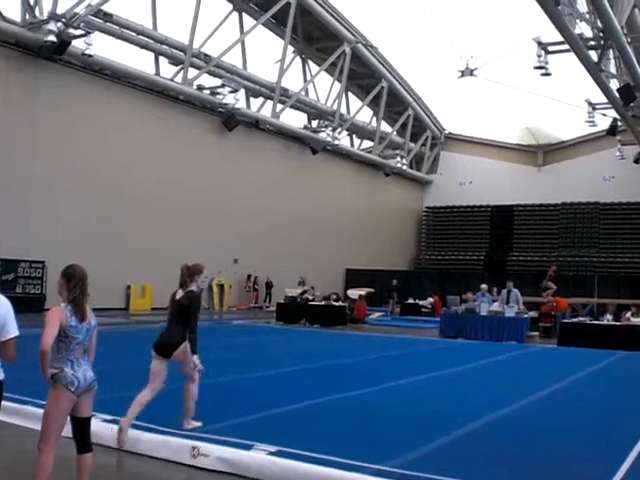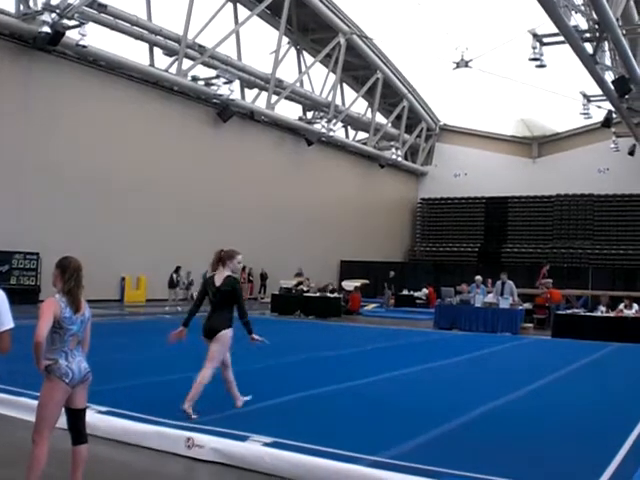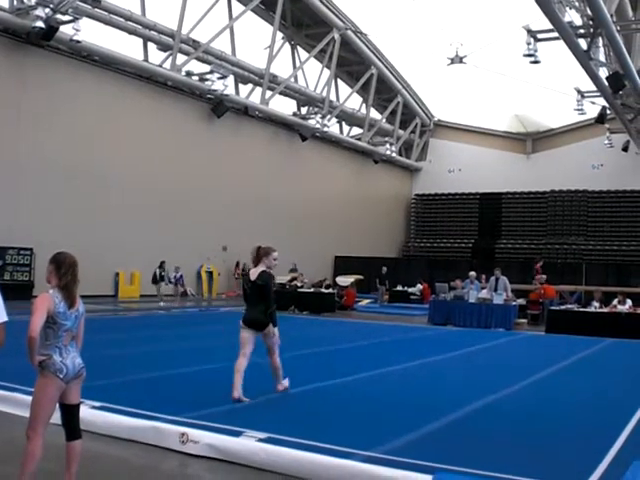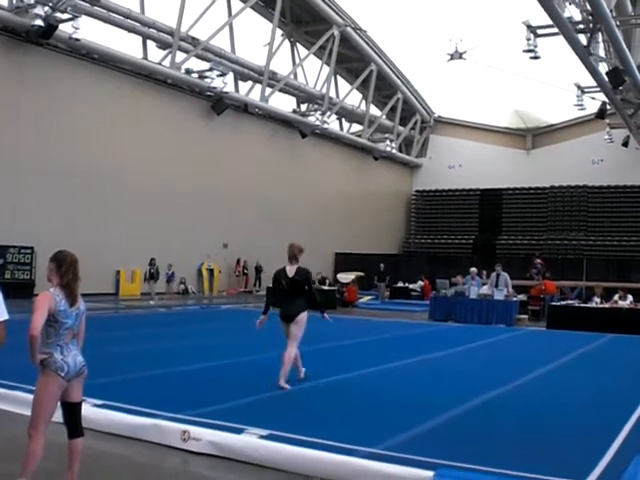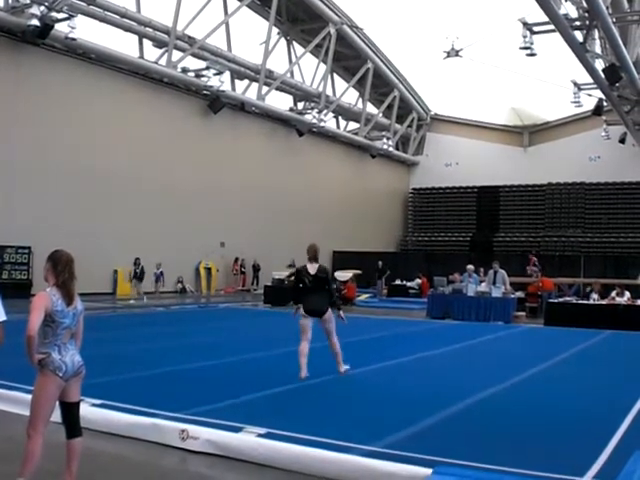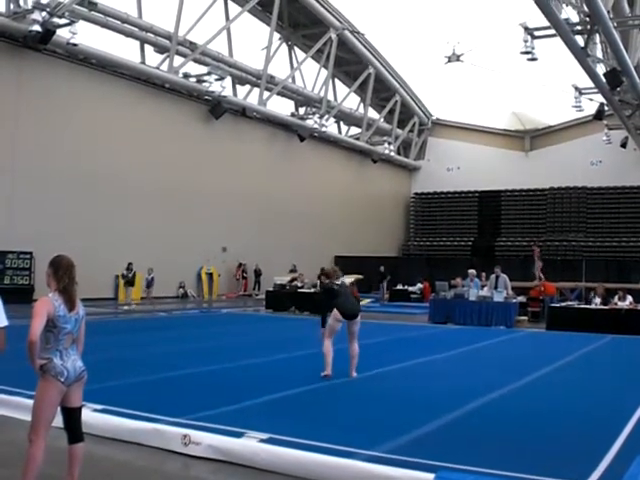
dt=0.5s
person 1, frame 1
left shoulder: (58, 313)
right shoulder: (90, 314)
left elbow: (45, 347)
left wrist: (45, 371)
left hip: (66, 380)
right hip: (87, 378)
left knee: (46, 446)
right knee: (84, 440)
person 1, frame 2
left shoulder: (52, 304)
right shoulder: (84, 305)
left elbow: (40, 338)
left wrist: (39, 362)
left hip: (60, 372)
right hip: (81, 369)
left knee: (40, 437)
right knee: (79, 432)
person 1, frame 3
left shoulder: (46, 299)
right shoulder: (78, 301)
left elbow: (33, 333)
left wrist: (33, 357)
left hip: (54, 368)
right hip: (75, 365)
left knee: (35, 432)
right knee: (73, 427)
person 1, frame 4
left shoulder: (47, 297)
right shoulder: (79, 299)
left elbow: (35, 332)
left wrist: (35, 356)
right wrist: (71, 356)
left hip: (56, 366)
right hip: (76, 363)
left knee: (36, 431)
right knee: (75, 425)
person 1, frame 5
left shoulder: (44, 297)
right shoulder: (76, 299)
left elbow: (32, 332)
left wrist: (33, 356)
right wrist: (69, 356)
left hip: (53, 366)
right hip: (74, 363)
left knee: (35, 431)
right knee: (73, 425)
person 1, frame 6
left shoulder: (45, 303)
right shoulder: (78, 304)
left elbow: (33, 337)
left wrist: (34, 361)
right wrist: (71, 362)
left hip: (55, 371)
right hip: (76, 368)
left knee: (37, 436)
right knee: (75, 430)
person 2, frame 1
left shoulder: (176, 294)
right shoulder: (195, 297)
right elbow: (192, 327)
right wrist: (194, 355)
left hip: (161, 342)
right hip: (177, 343)
left knee: (152, 388)
right knee: (193, 378)
left ankle: (126, 421)
right ankle: (188, 421)
person 2, frame 2
left shoulder: (209, 280)
right shoulder: (234, 282)
left elbow: (196, 305)
right elbow: (241, 309)
left wrist: (184, 326)
right wrist: (250, 333)
left hip: (209, 326)
right hip: (223, 328)
left knee: (226, 363)
right knee: (209, 368)
left ankle: (238, 399)
right ankle: (188, 404)
person 2, frame 3
left shoulder: (246, 275)
right shoulder: (268, 276)
right elbow: (270, 303)
right wrist: (275, 326)
left hip: (248, 319)
right hip: (263, 319)
left knee: (243, 355)
right knee: (273, 353)
left ankle: (236, 391)
right ankle: (280, 384)
person 2, frame 4
left shoulder: (279, 273)
right shoulder: (305, 272)
left elbow: (272, 295)
right elbow: (312, 294)
left wrist: (264, 314)
right wrist: (322, 312)
left hip: (284, 312)
right hip: (299, 312)
left knee: (292, 343)
right knee: (292, 346)
left ankle: (300, 371)
right ankle: (282, 380)
person 2, frame 5
left shoulder: (300, 271)
right shoulder: (325, 270)
left elbow: (296, 290)
right elbow: (331, 291)
left wrist: (297, 304)
right wrist: (339, 309)
left hip: (306, 308)
right hip: (323, 308)
left knee: (305, 340)
right knee: (332, 337)
left ankle: (303, 371)
right ankle: (341, 366)
person 2, frame 6
left shoulder: (326, 285)
right shoulder: (344, 285)
left elbow: (325, 306)
left wrist: (323, 326)
left hip: (340, 311)
right hip: (354, 311)
left knee: (328, 339)
right knee: (353, 341)
left ankle: (328, 370)
right ankle: (353, 371)
